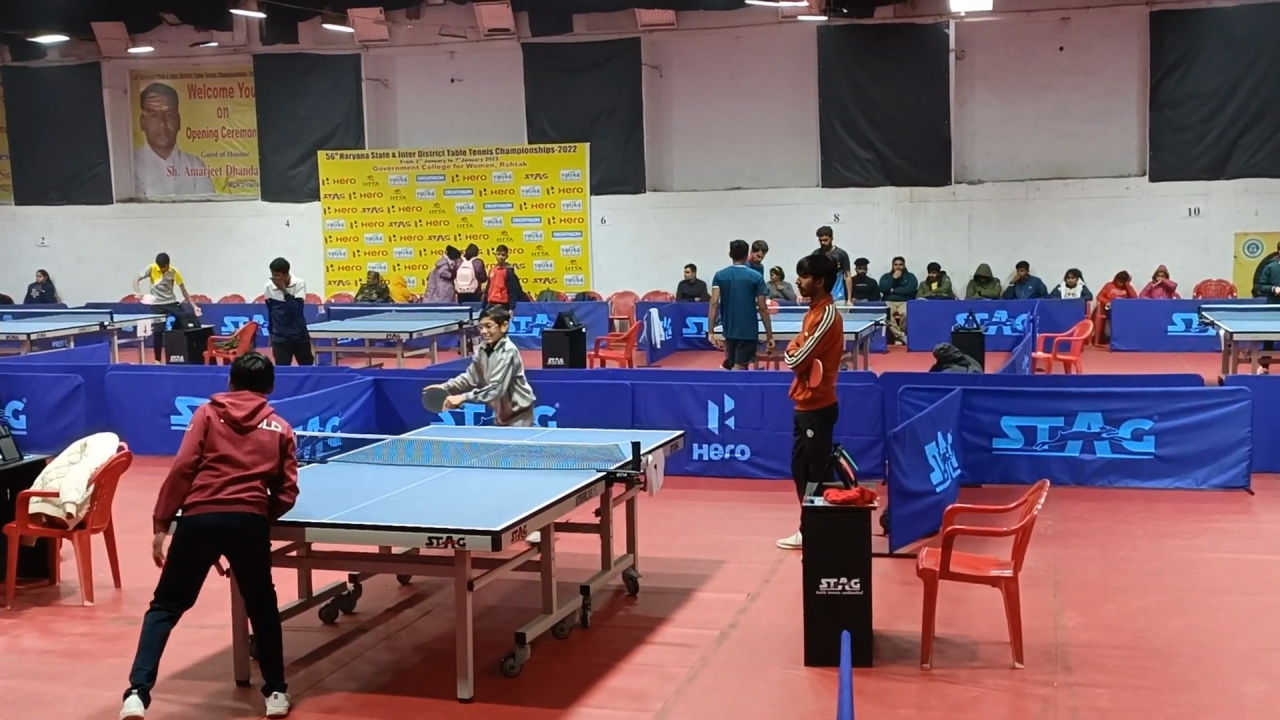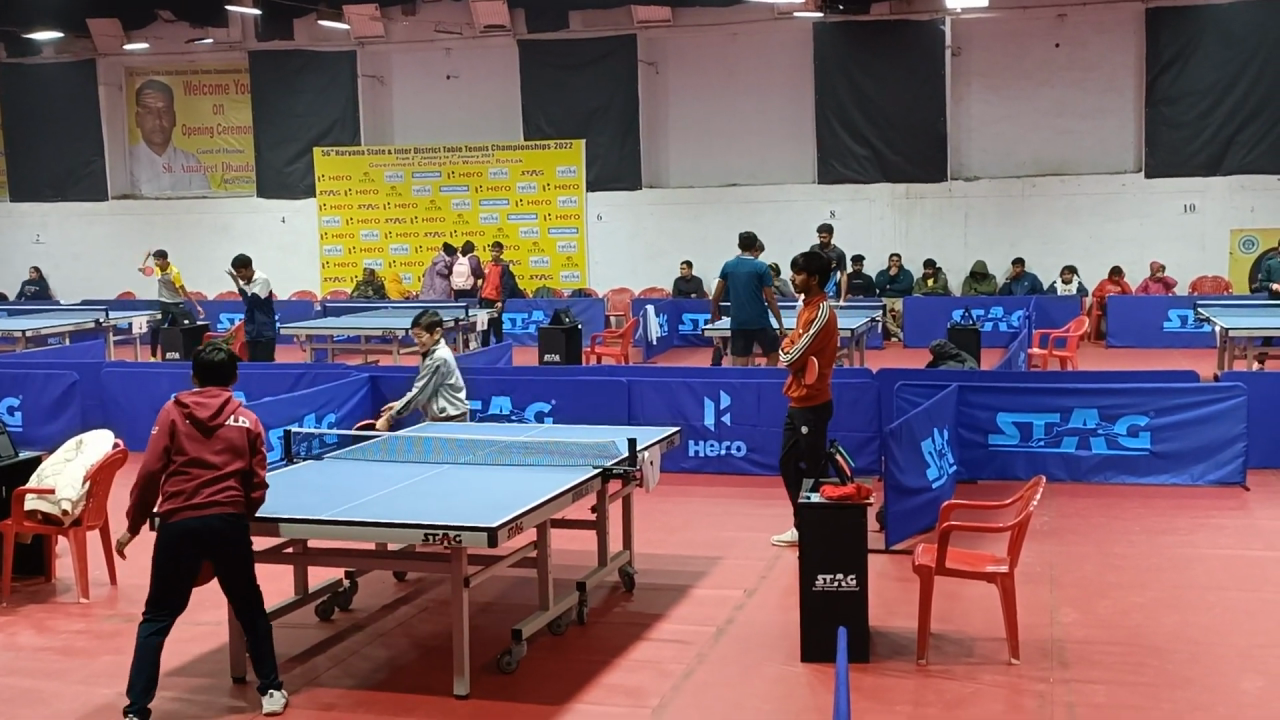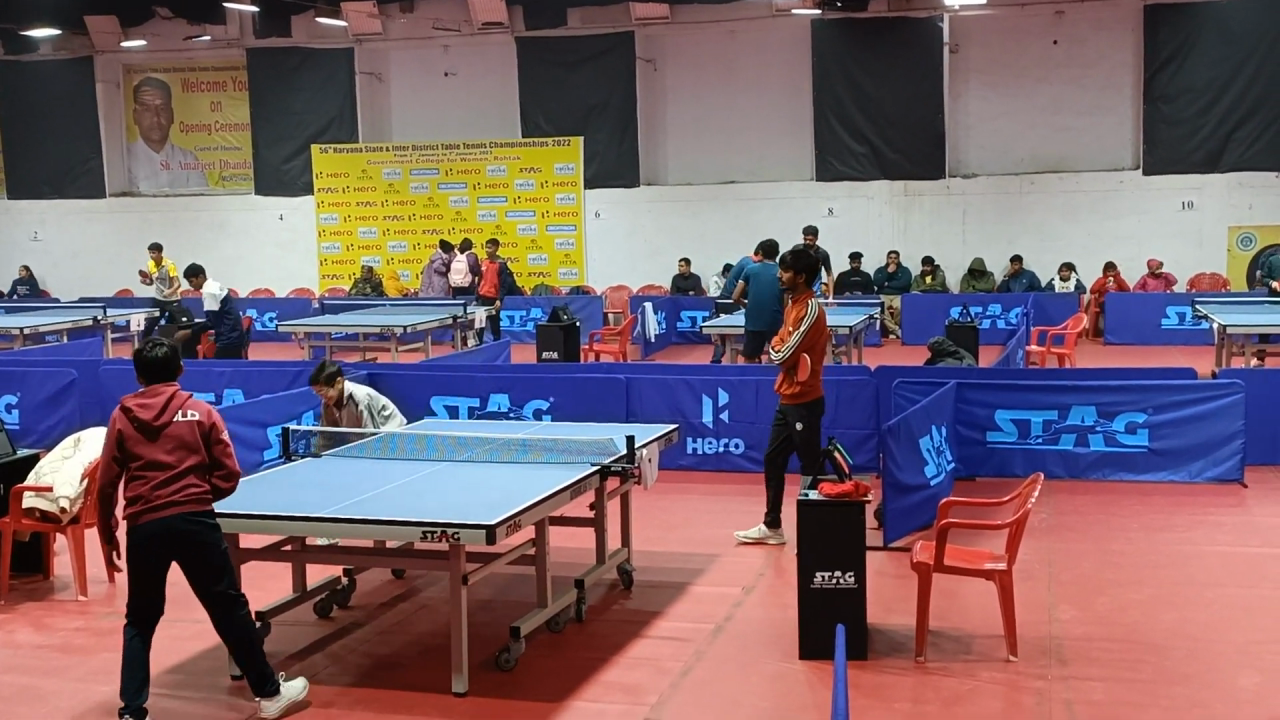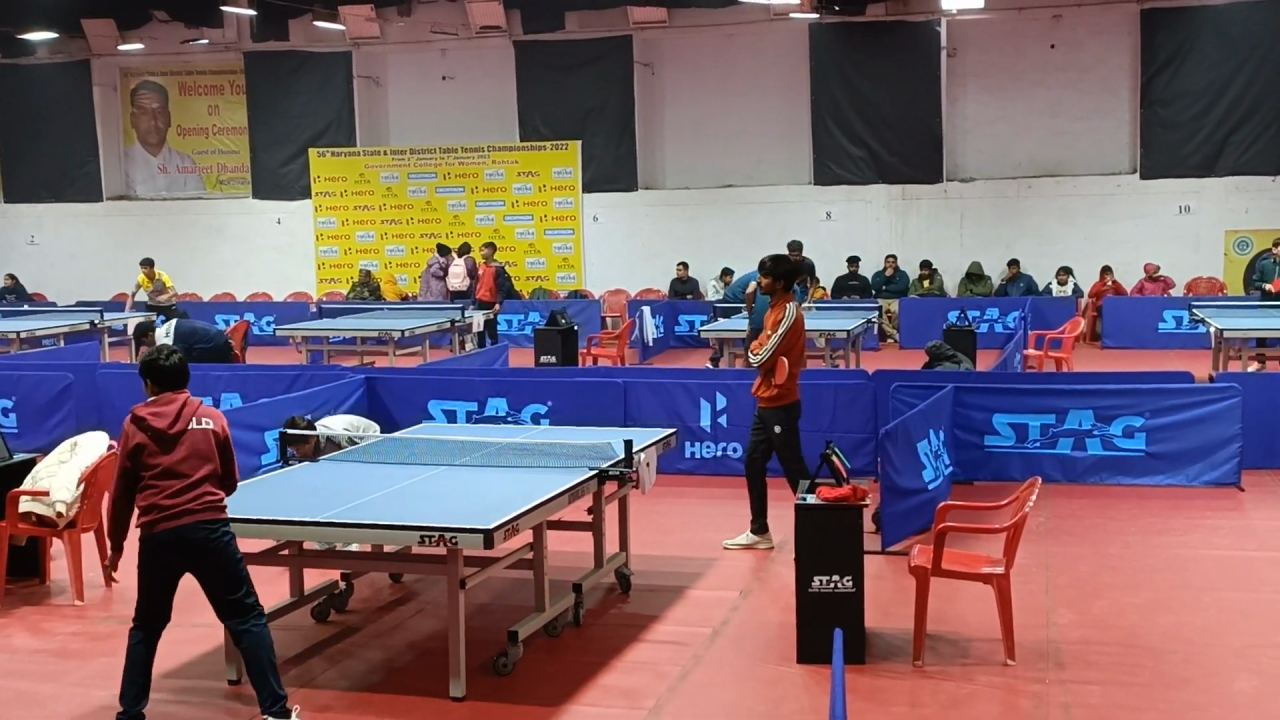
dt=0.3s
person 1, frame 1
left shoulder: (208, 413)
right shoulder: (281, 429)
left elbow: (181, 469)
right elbow: (286, 495)
left wrist: (160, 525)
left hip: (199, 519)
right hip: (249, 522)
left knee: (165, 607)
right knee: (263, 607)
person 1, frame 2
left shoulder: (171, 414)
right shoulder: (247, 421)
left elbow: (148, 476)
right elbow: (256, 491)
left wrist: (132, 526)
left hip: (178, 525)
right hip: (228, 524)
left knee: (157, 618)
right knee: (250, 608)
person 1, frame 3
left shoulder: (121, 417)
right shoulder: (201, 412)
left elbow: (106, 486)
right elbow: (228, 478)
left wrist: (108, 537)
left hip: (144, 528)
right hip: (195, 522)
left knee: (140, 621)
right knee: (230, 607)
person 1, frame 4
left shoulder: (135, 426)
right shoulder: (213, 420)
left elbow: (121, 494)
right elbow: (229, 482)
left wrist: (116, 546)
left hip: (158, 537)
right hip: (209, 530)
left knee: (146, 627)
right knee: (248, 619)
person 2, frame 1
left shoulder: (827, 316)
right shoulder: (813, 311)
left elbow: (796, 361)
right elbow: (797, 351)
left wrist: (791, 353)
right wrist: (794, 352)
left hip: (817, 406)
right hip: (805, 404)
left knee: (817, 473)
right knee: (801, 469)
person 2, frame 2
left shoulder: (821, 313)
right shoulder: (806, 308)
left elbow: (792, 358)
right elbow: (792, 349)
left wrist: (786, 349)
right wrist: (789, 349)
left hip: (812, 403)
right hip: (797, 401)
left knee: (813, 470)
right knee: (788, 464)
person 2, frame 3
left shoulder: (810, 310)
right shoulder: (793, 305)
left elbow: (783, 355)
right elbow: (780, 346)
left wrist: (776, 346)
right wrist: (778, 347)
left hip: (804, 401)
right hip: (787, 399)
left knee: (811, 467)
right knee: (773, 460)
right ankle: (772, 526)
person 2, frame 4
left shoulder: (788, 313)
right shoulder: (774, 309)
left elbow: (761, 357)
right elbow: (763, 350)
left wrist: (755, 349)
right wrist: (757, 350)
left hip: (780, 404)
right hip: (767, 402)
left knee: (794, 470)
right knee: (754, 465)
right ankle: (759, 531)
